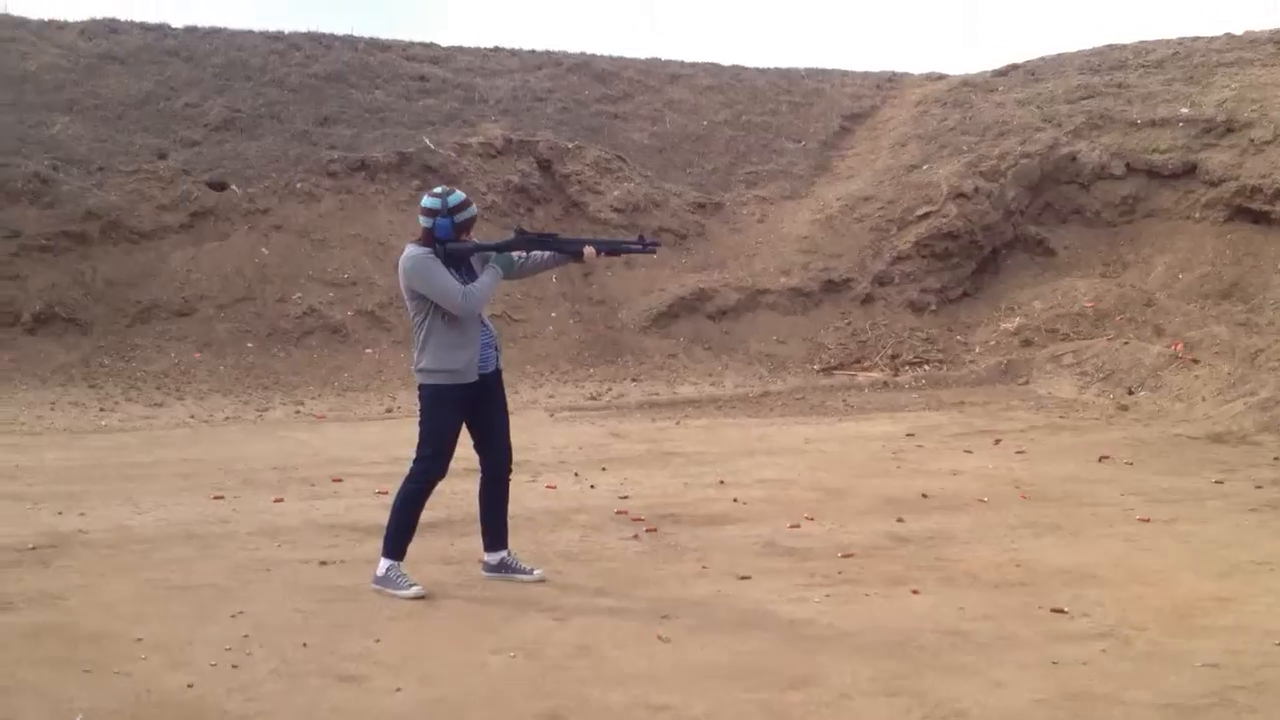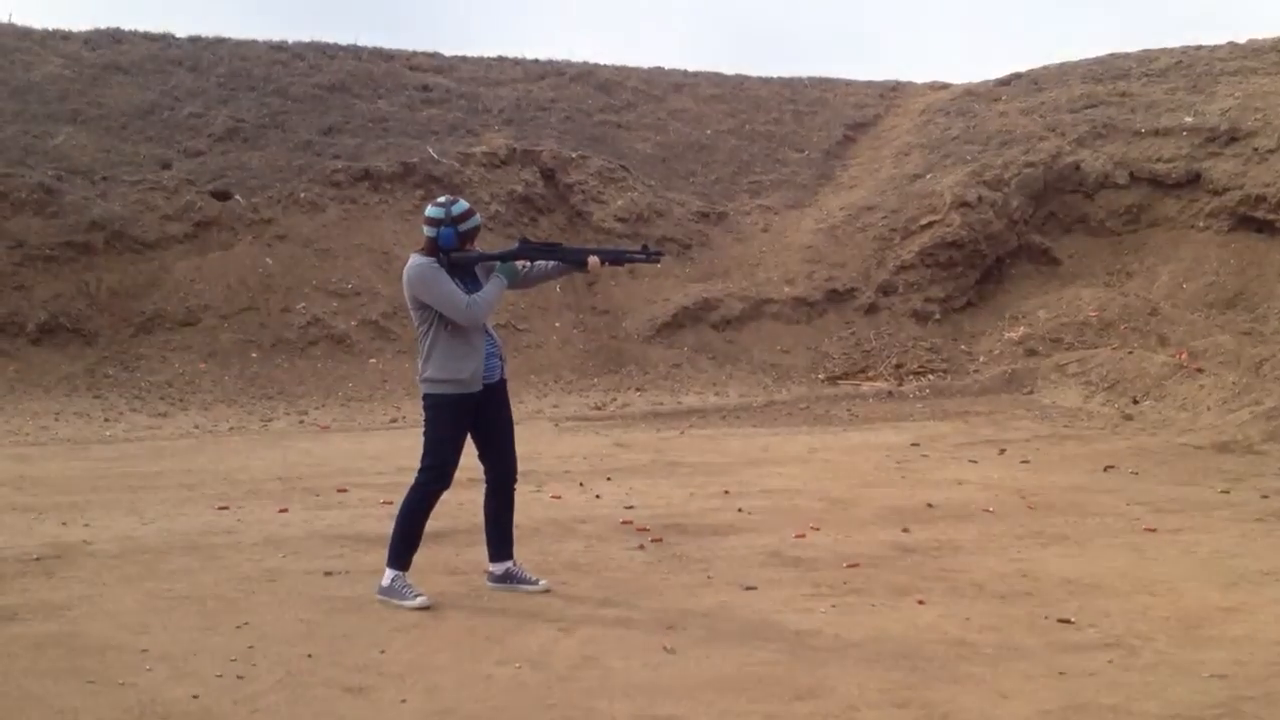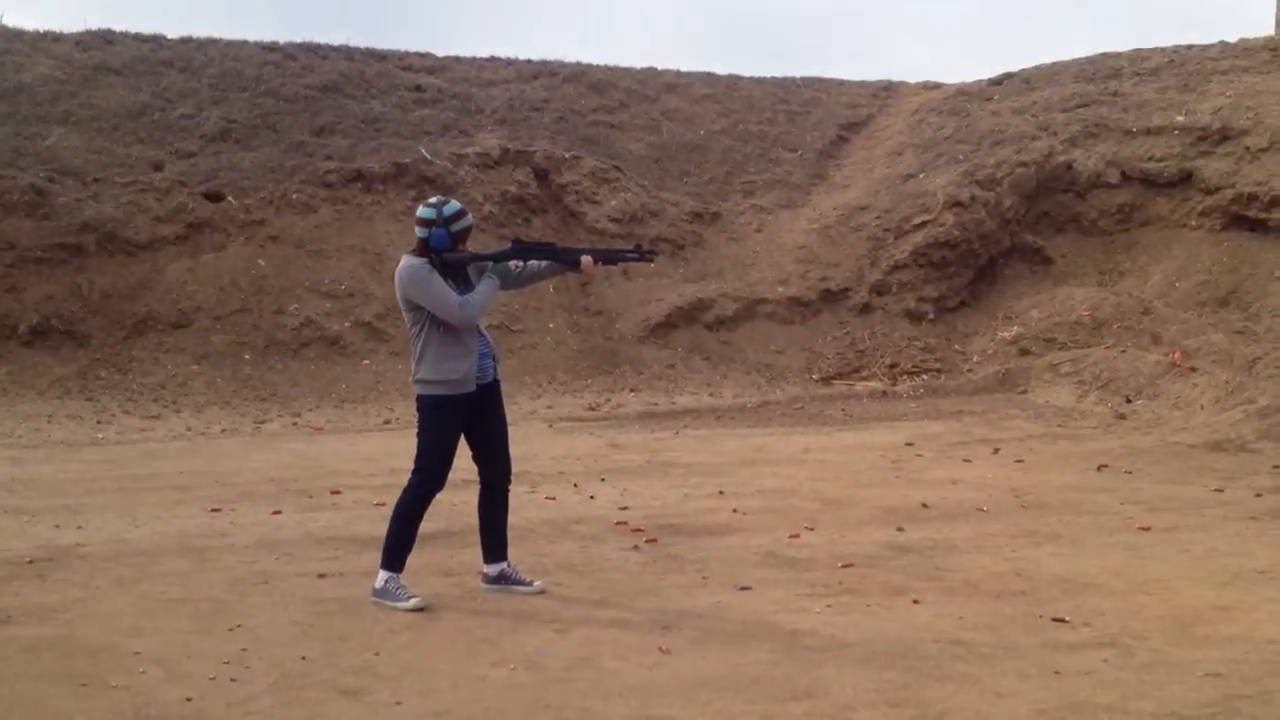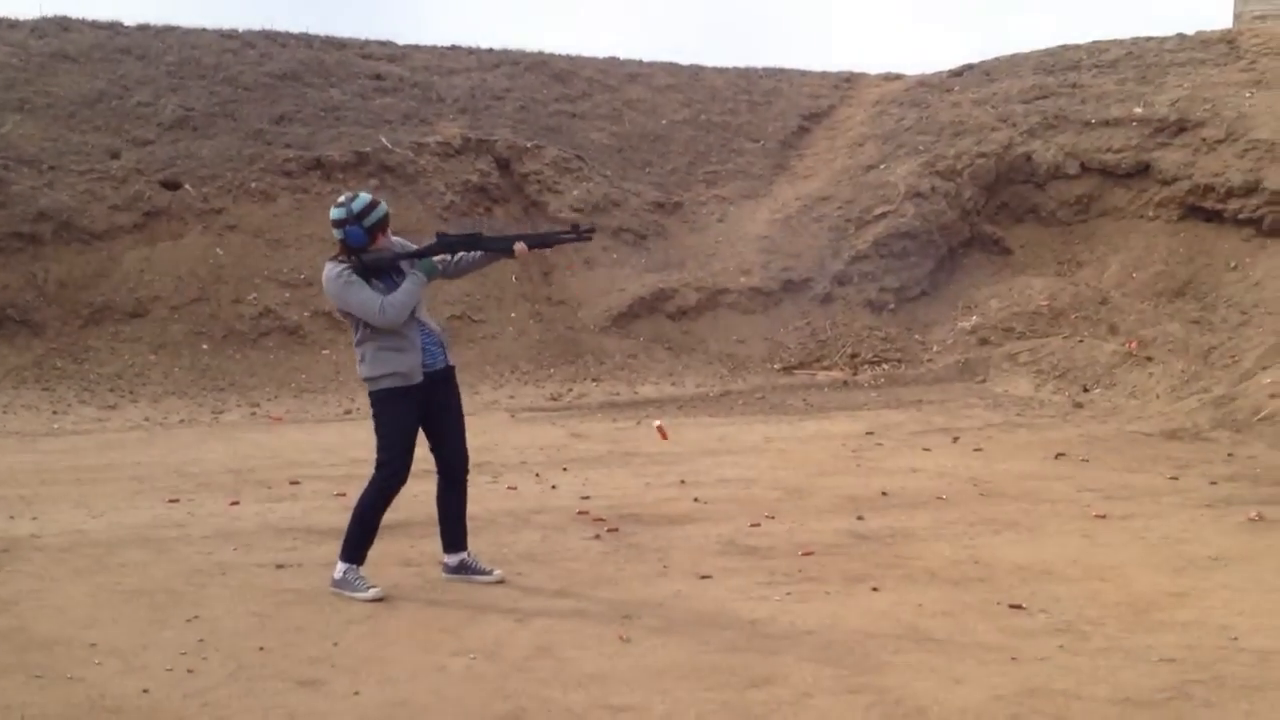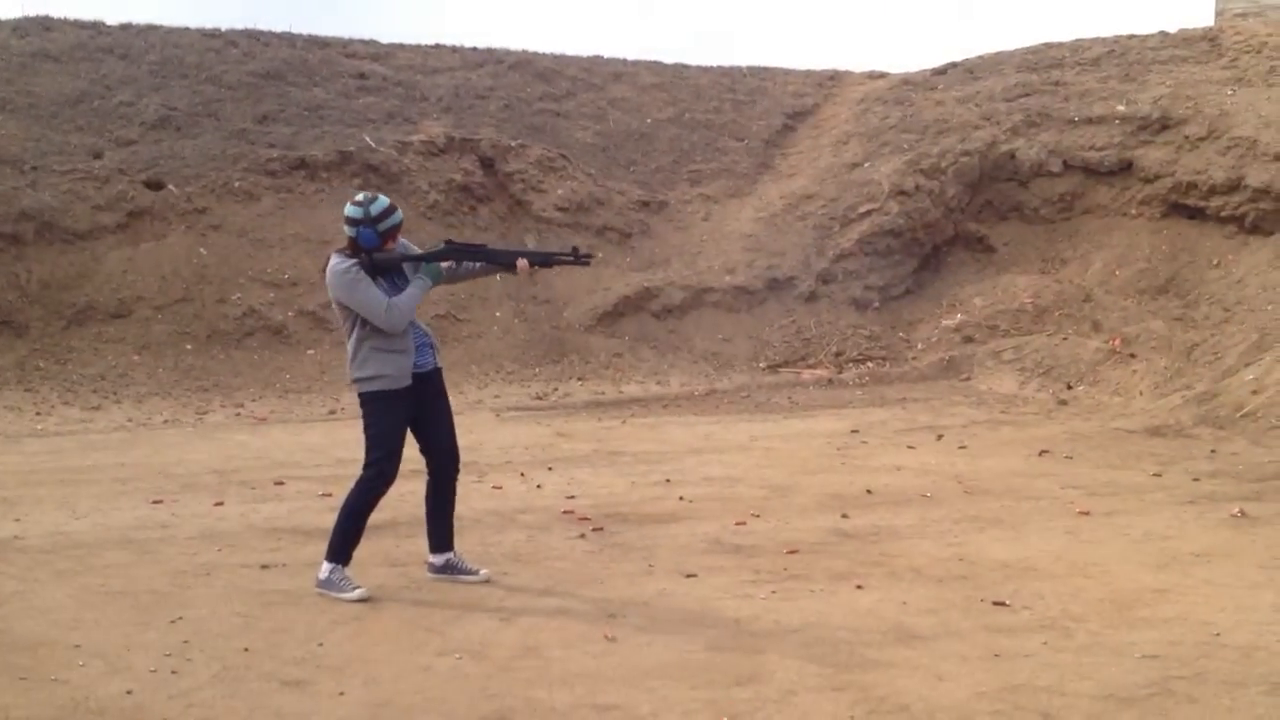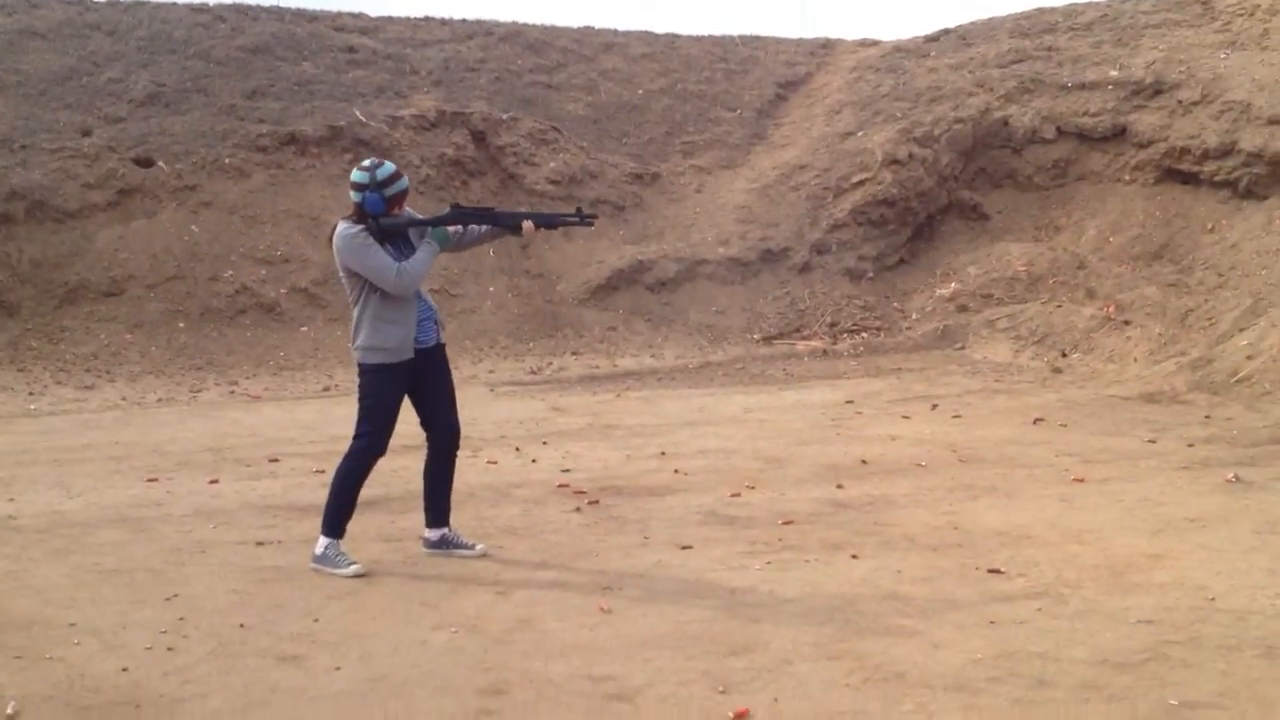
dt=0.5s
person 1, frame 1
left shoulder: (465, 252)
right shoulder: (417, 261)
left elbow: (518, 264)
right elbow: (465, 302)
left wrist: (573, 253)
right wrist: (494, 268)
left hip: (484, 374)
right hip: (444, 382)
left knee: (498, 463)
right knee: (428, 470)
left ankle: (497, 556)
right ankle: (388, 566)
person 1, frame 2
left shoulder: (471, 262)
right shoulder: (421, 271)
left elbow: (523, 274)
right elbow: (470, 312)
left wrist: (576, 263)
right wrist: (499, 278)
left hip: (489, 384)
right hip: (448, 392)
left knee: (503, 473)
right knee: (433, 480)
left ankle: (502, 566)
right ankle: (393, 577)
person 1, frame 3
left shoulder: (462, 262)
right shoulder: (413, 271)
left elbow: (515, 275)
right elbow: (462, 313)
left wrist: (569, 262)
right wrist: (492, 278)
left hip: (482, 383)
right hip: (442, 391)
left knee: (498, 474)
right knee: (427, 481)
left ankle: (496, 568)
right ankle: (387, 578)
person 1, frame 4
left shoulder: (396, 250)
right shoulder: (338, 276)
left elbow: (448, 266)
right elbow: (386, 315)
left wrist: (501, 251)
right wrist: (418, 276)
left hip: (436, 370)
right hip: (394, 381)
left knee: (455, 464)
right knee: (392, 474)
left ankle: (456, 557)
right ankle: (346, 569)
person 1, frame 5
left shoulder: (396, 252)
right shoulder: (343, 270)
left elbow: (447, 271)
right elbow: (391, 317)
left wrist: (502, 263)
right wrist: (423, 280)
left hip: (423, 371)
right hip: (383, 381)
left knee: (446, 463)
right knee: (380, 474)
left ankle: (442, 557)
right ankle: (332, 569)
person 1, frame 6
right shoulder: (350, 237)
left elbow: (455, 238)
right elbow: (400, 280)
left wrist: (508, 227)
right wrist: (431, 244)
left hip: (426, 345)
right hip: (384, 355)
left knee: (446, 436)
right knee: (369, 446)
left ankle: (438, 532)
right ankle: (327, 544)
